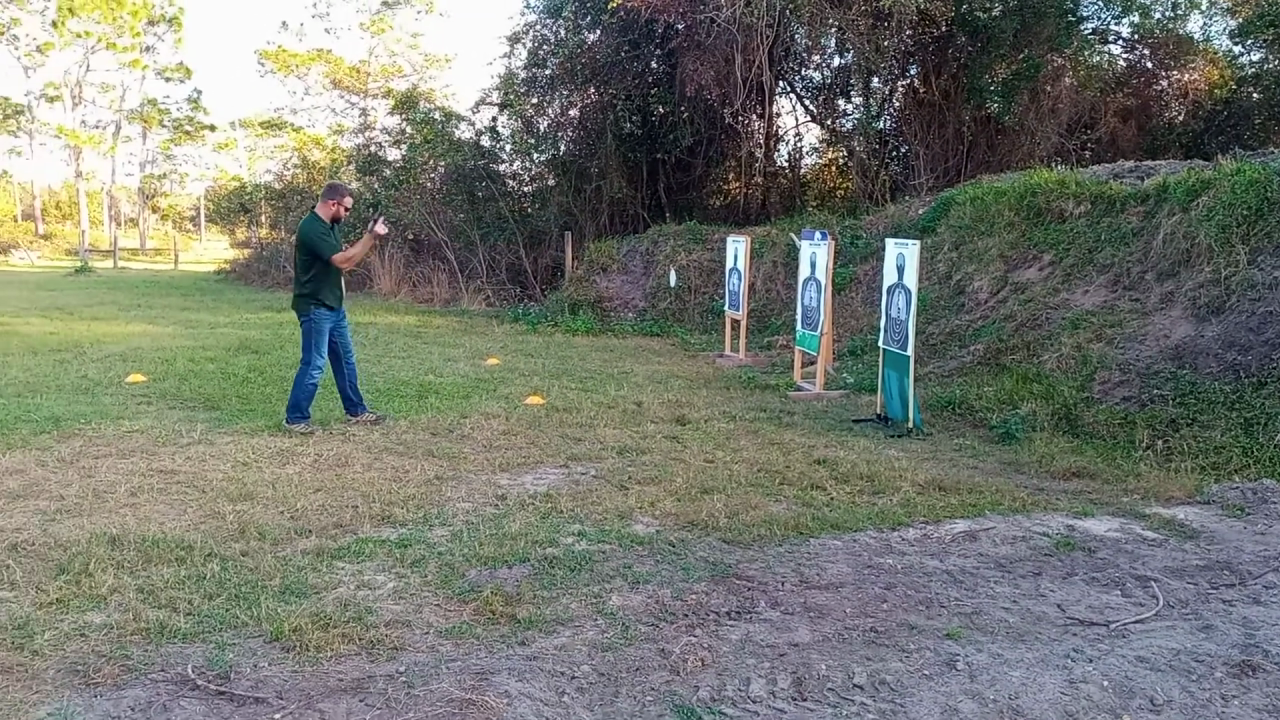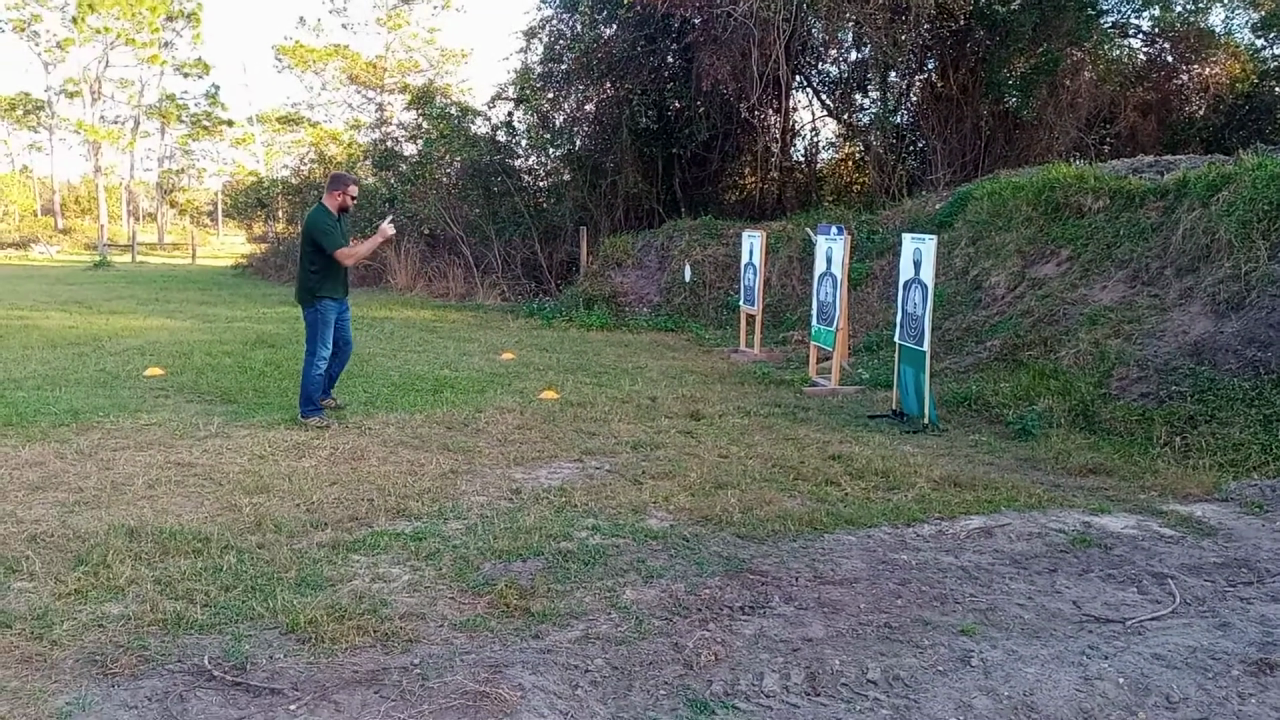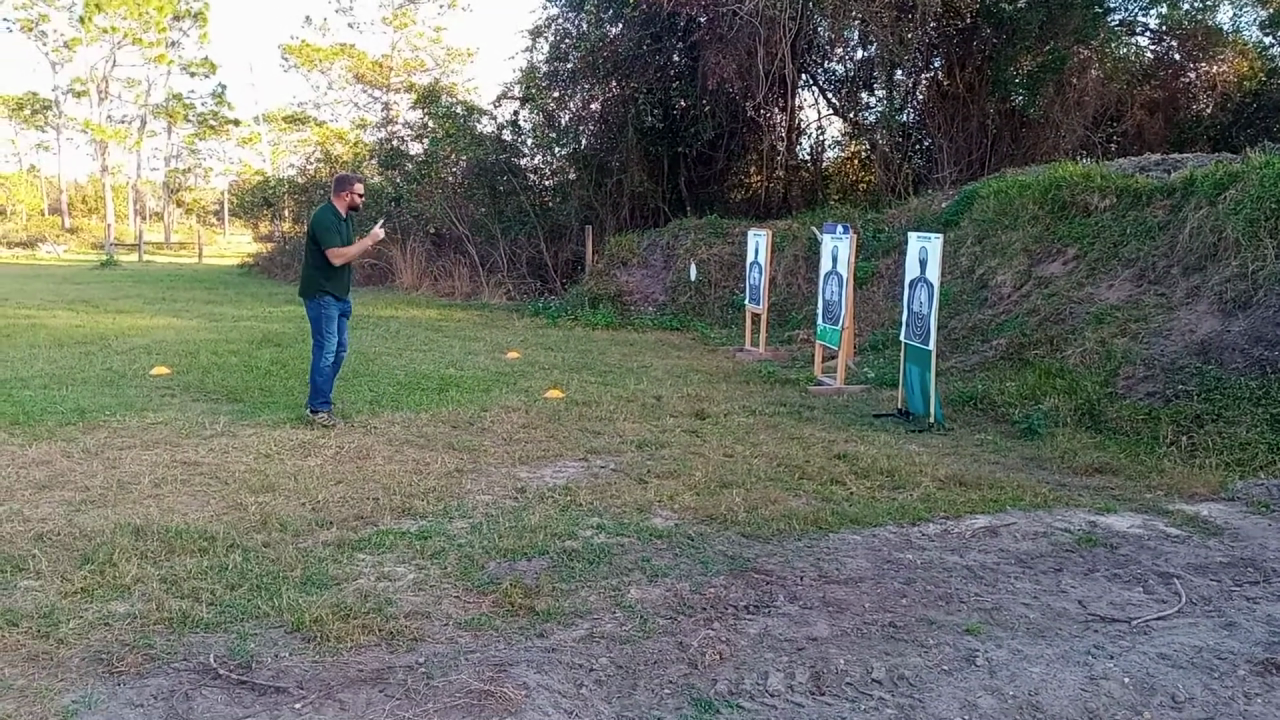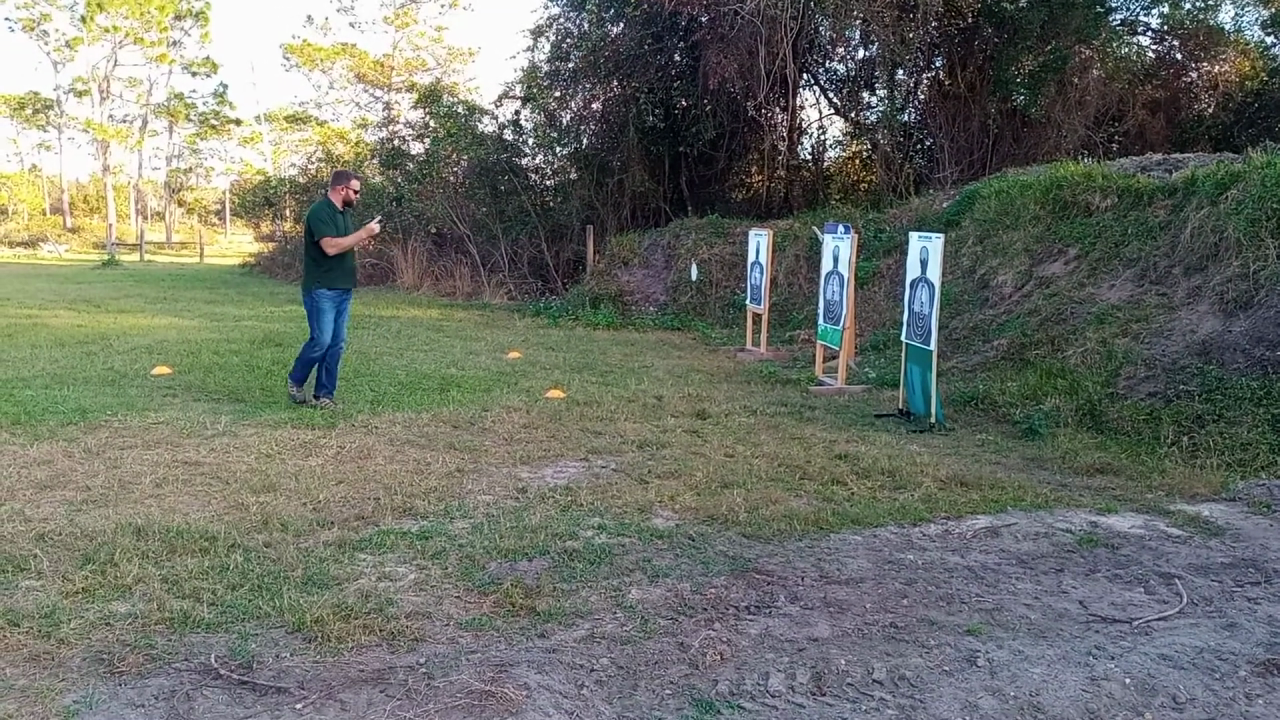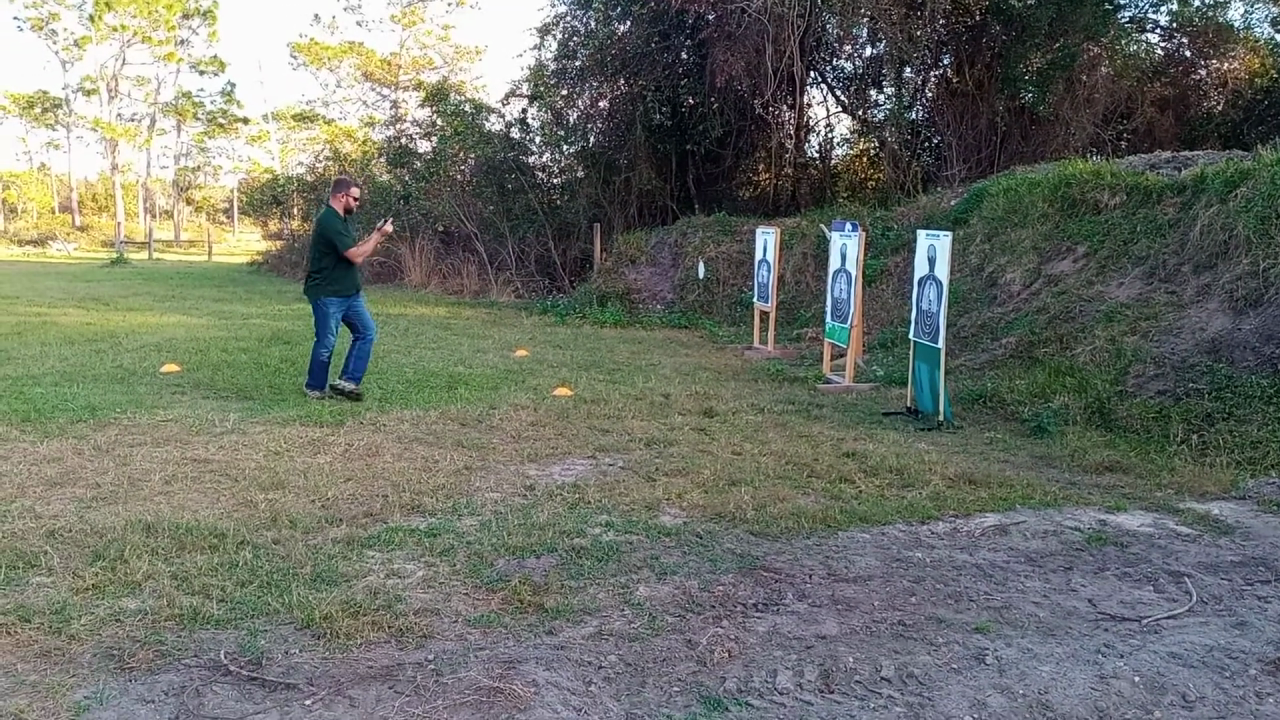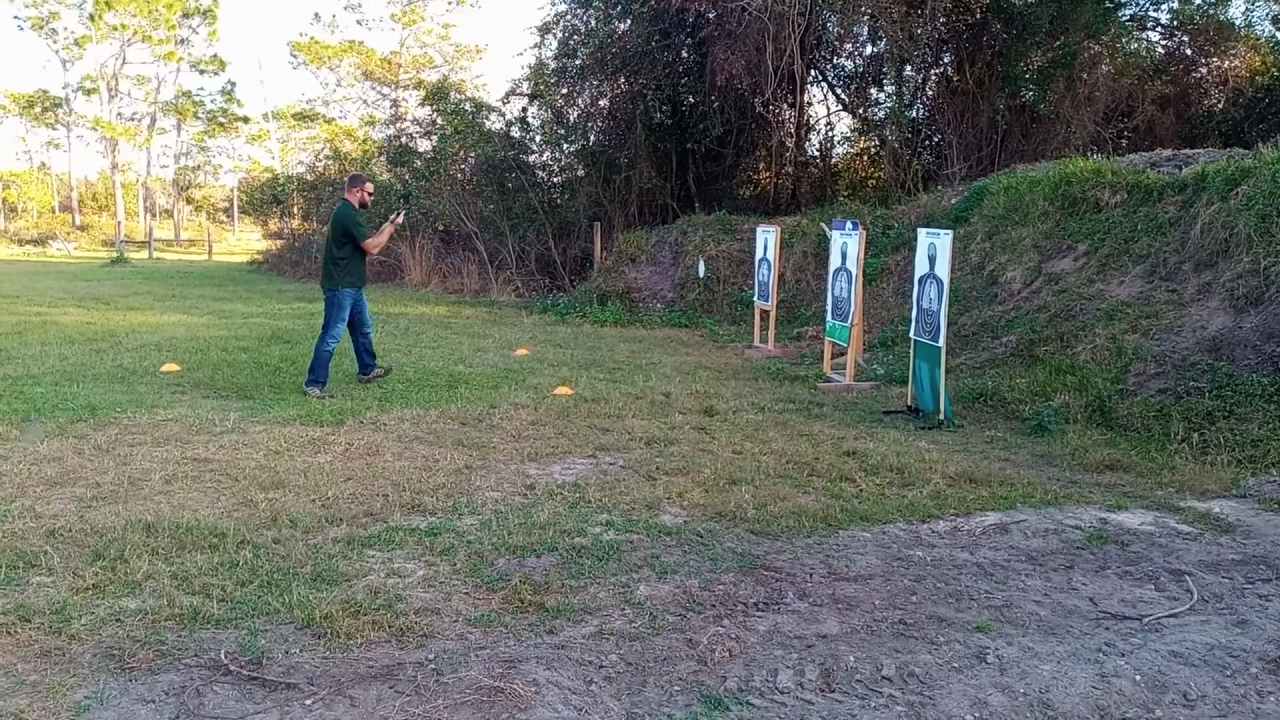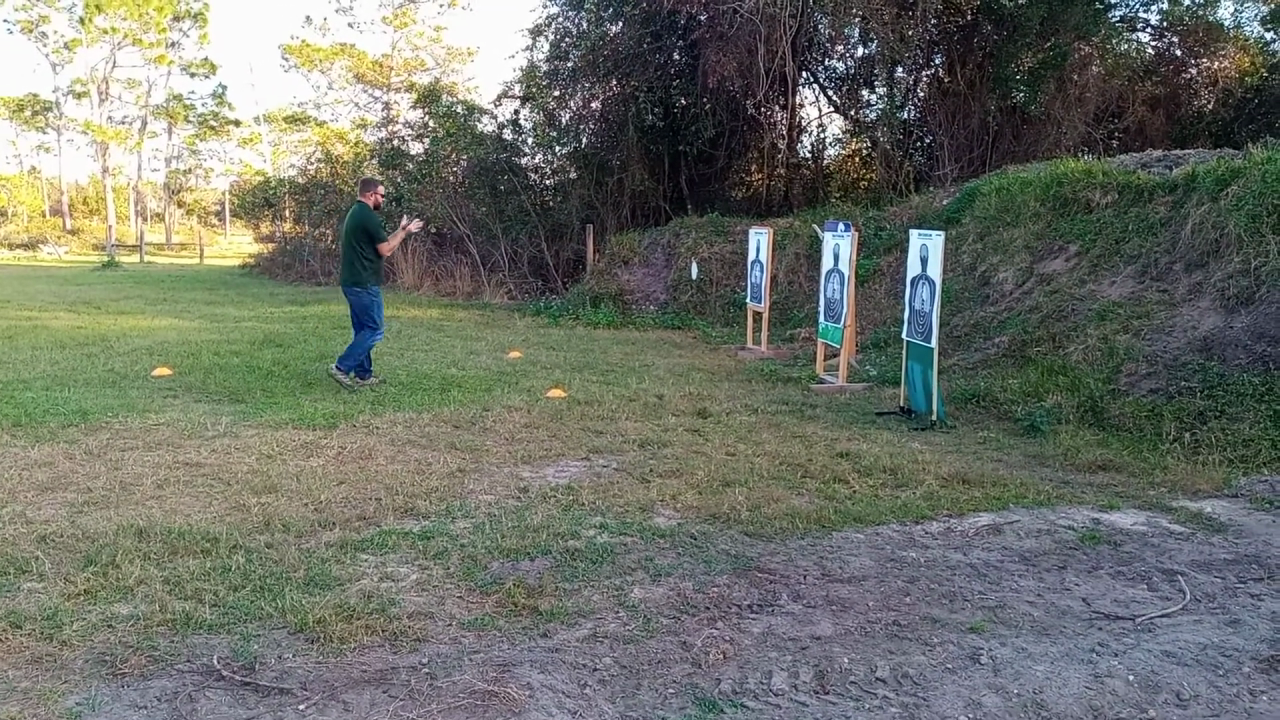
dt=0.3s
person 1, frame 1
left shoulder: (330, 225)
right shoulder: (311, 228)
right elbow: (344, 260)
right wrist: (371, 237)
left hip: (332, 306)
right hip: (315, 308)
left knee: (345, 359)
right knee: (314, 365)
left ankle: (356, 410)
right ankle: (295, 418)
person 1, frame 2
left shoulder: (338, 215)
right shoulder: (319, 220)
right elbow: (347, 258)
left wrist: (354, 247)
right wrist: (379, 237)
left hip: (337, 295)
right hip: (320, 298)
left knee: (344, 346)
right knee: (319, 354)
left ankle: (323, 393)
right ankle: (309, 411)
person 1, frame 3
left shoulder: (345, 216)
right shoulder: (324, 218)
right elbow: (337, 257)
left wrist: (361, 245)
right wrist: (369, 240)
left hip: (339, 294)
right hip: (321, 294)
left knee: (339, 349)
right knee: (326, 349)
left ankle: (321, 396)
right ankle: (318, 408)
person 1, frame 4
left shoulder: (345, 212)
right shoulder: (320, 211)
right elbow: (330, 247)
left wrist: (361, 238)
right wrist: (364, 233)
left hip: (344, 289)
right hip: (321, 289)
left knee: (337, 342)
right knee: (321, 340)
left ankle: (323, 393)
right ankle: (296, 382)
person 1, frame 5
left shoulder: (341, 219)
right shoulder: (328, 221)
left elbow: (351, 251)
right elbow: (356, 256)
left wrist: (373, 238)
right wrist: (378, 235)
left hip: (349, 292)
right hip: (327, 294)
left knee: (367, 332)
right knee: (326, 343)
left ankle: (347, 380)
right ankle: (314, 386)
person 1, frame 6
left shoulder: (348, 212)
right shoulder: (347, 214)
left elbow: (366, 242)
right elbow: (372, 247)
left wrist: (386, 226)
right wrist: (391, 227)
left hip: (352, 284)
right hip: (342, 286)
left knee: (363, 328)
right knee: (332, 334)
left ankle: (367, 370)
right ankle: (314, 383)
person 1, frame 7
left shoulder: (356, 213)
right shoulder: (367, 216)
right elbow: (385, 250)
left wrist: (399, 230)
right wrist: (404, 232)
left hip: (351, 281)
right hip: (364, 283)
left knee: (362, 328)
right knee: (374, 329)
left ankle: (362, 374)
right ankle: (342, 368)
